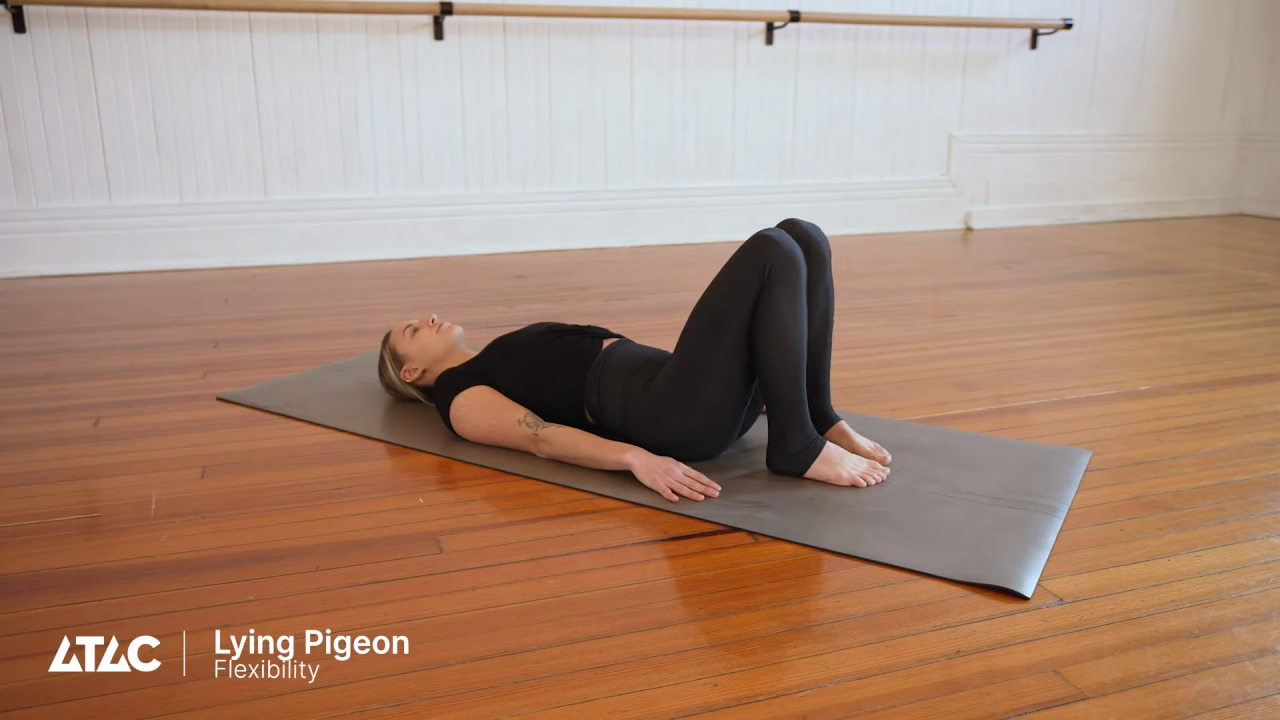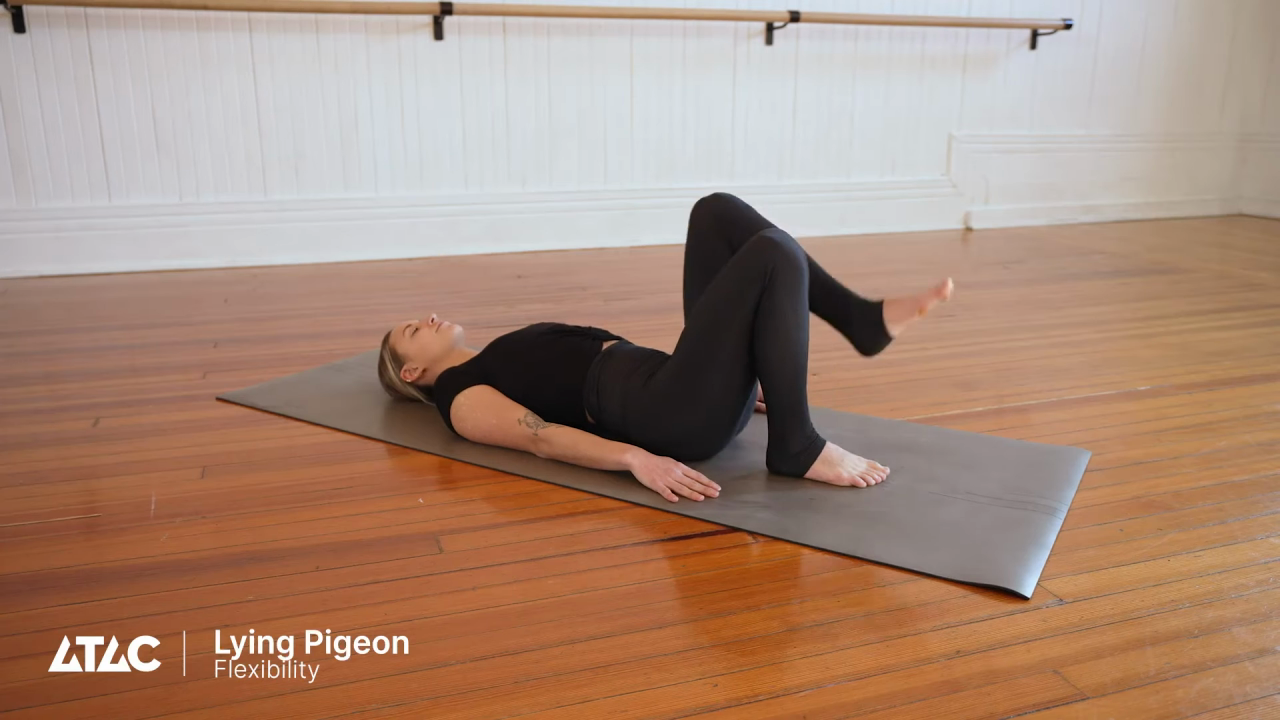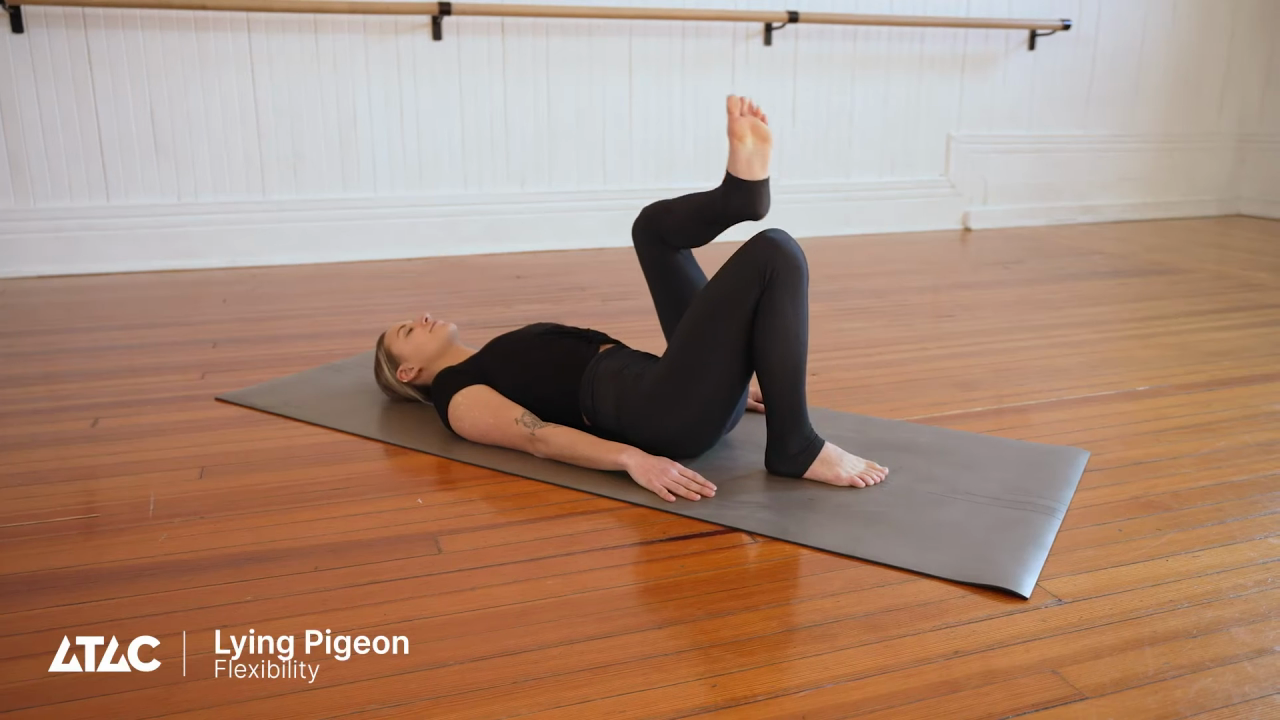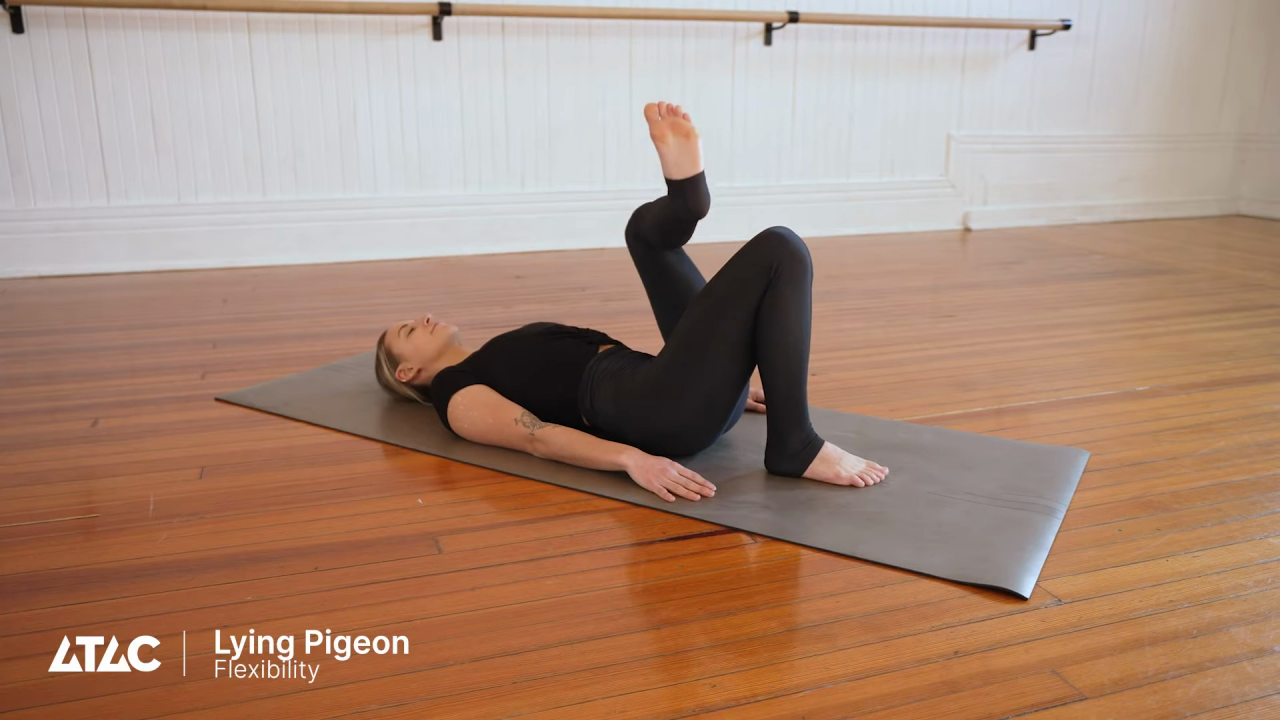
dt=0.5s
person 1, frame 1
left shoulder: (504, 364)
right shoulder: (462, 398)
right elbow: (541, 438)
left wrist: (751, 381)
right wrist: (636, 457)
left hip: (692, 395)
right hip: (676, 417)
left knee: (802, 237)
right knee: (774, 251)
left ankle: (820, 417)
right ankle: (797, 446)
person 1, frame 2
left shoulder: (509, 365)
right shoulder: (465, 400)
right elbow: (544, 438)
left wrist: (740, 379)
right wrist: (639, 458)
left hip: (691, 395)
right hip: (673, 416)
left knee: (716, 212)
right knee: (773, 253)
left ankle: (864, 320)
right ankle: (796, 447)
person 1, frame 3
left shoulder: (501, 364)
right shoulder: (461, 399)
right elbow: (538, 438)
left wrist: (734, 376)
right wrist: (631, 458)
left hip: (688, 397)
right hip: (667, 417)
left knee: (656, 225)
right knee: (774, 253)
left ankle: (744, 185)
right ankle: (795, 448)
person 1, frame 4
left shoulder: (501, 364)
right shoulder: (459, 396)
right elbow: (536, 436)
left wrist: (732, 374)
right wrist: (632, 457)
left hip: (683, 393)
right hip: (663, 415)
right knee: (778, 252)
left ankle: (685, 190)
right ankle: (795, 447)
